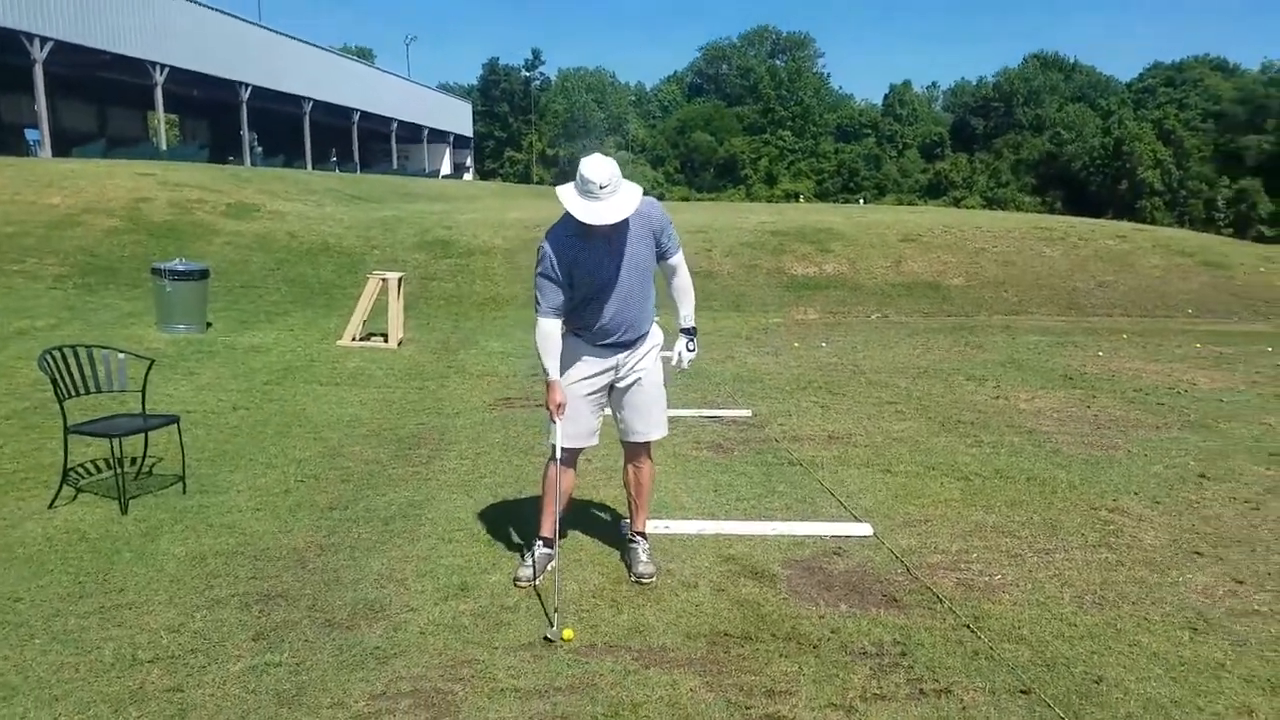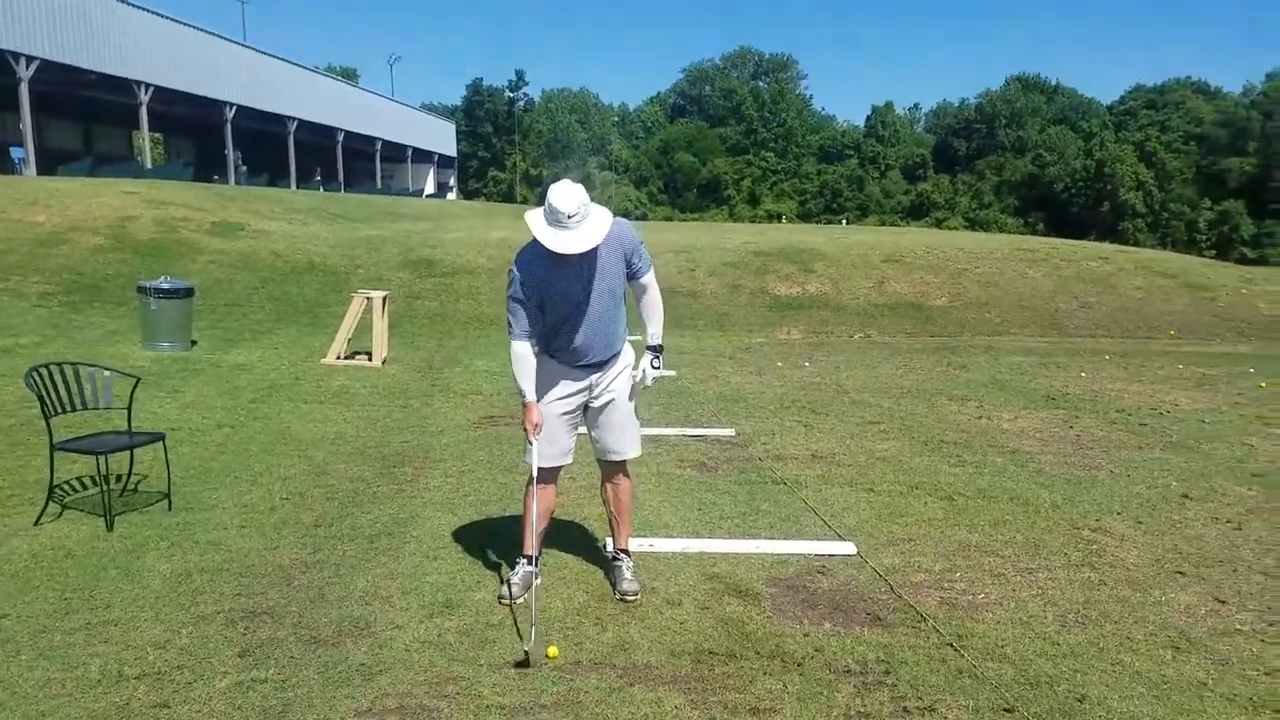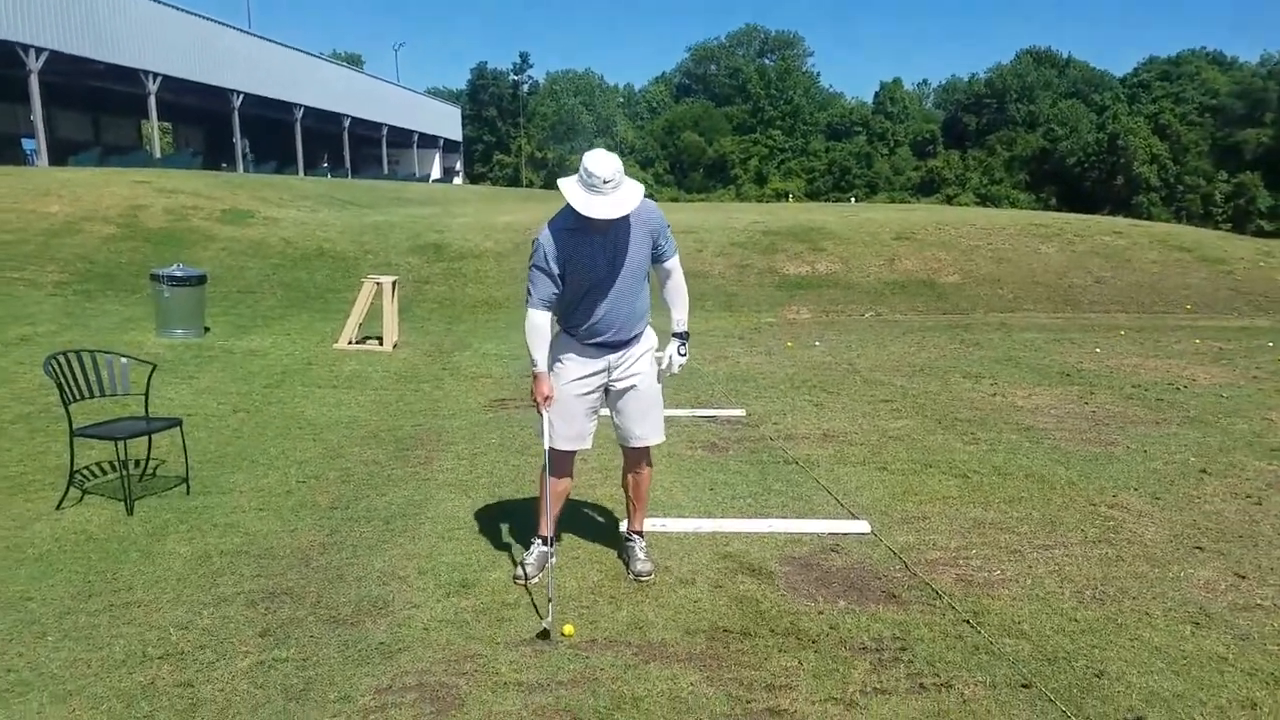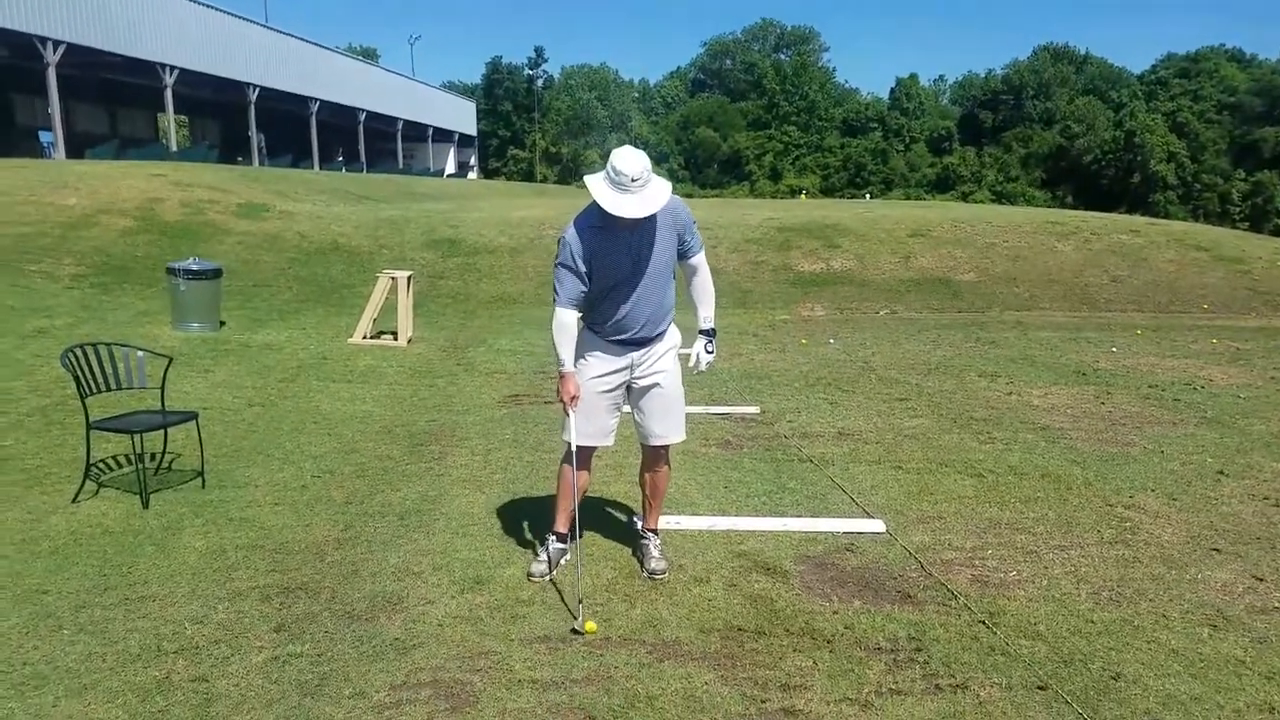
dt=0.4s
person 1, frame 1
left shoulder: (650, 215)
right shoulder: (557, 244)
left elbow: (676, 269)
right elbow: (548, 317)
left wrist: (687, 329)
right wrist: (553, 379)
left hip: (640, 349)
right hip: (583, 354)
left knee: (639, 447)
right knee: (566, 450)
left ankle: (638, 539)
right ankle: (545, 543)
person 1, frame 2
left shoulder: (620, 235)
right shoulder: (527, 266)
left elbow: (646, 287)
right elbow: (521, 340)
left wrist: (653, 348)
right wrist: (530, 400)
left hip: (613, 369)
right hip: (556, 374)
left knee: (616, 466)
right knee: (545, 469)
left ankle: (621, 557)
right ankle: (528, 561)
person 1, frame 3
left shoulder: (648, 217)
right shoulder: (553, 237)
left elbow: (670, 273)
right elbow: (539, 309)
left wrist: (679, 333)
right wrist: (540, 371)
left hip: (635, 351)
right hip: (576, 355)
left knee: (638, 450)
right knee: (561, 452)
left ankle: (635, 538)
right ankle: (543, 542)
person 1, frame 4
left shoulder: (675, 213)
right shoulder: (578, 234)
left elbow: (696, 269)
right elbow: (566, 308)
left wrist: (707, 331)
right wrist: (567, 371)
left hip: (658, 350)
right hip: (599, 352)
left knee: (657, 448)
right knee: (580, 447)
left ankle: (649, 536)
right ankle: (558, 538)
